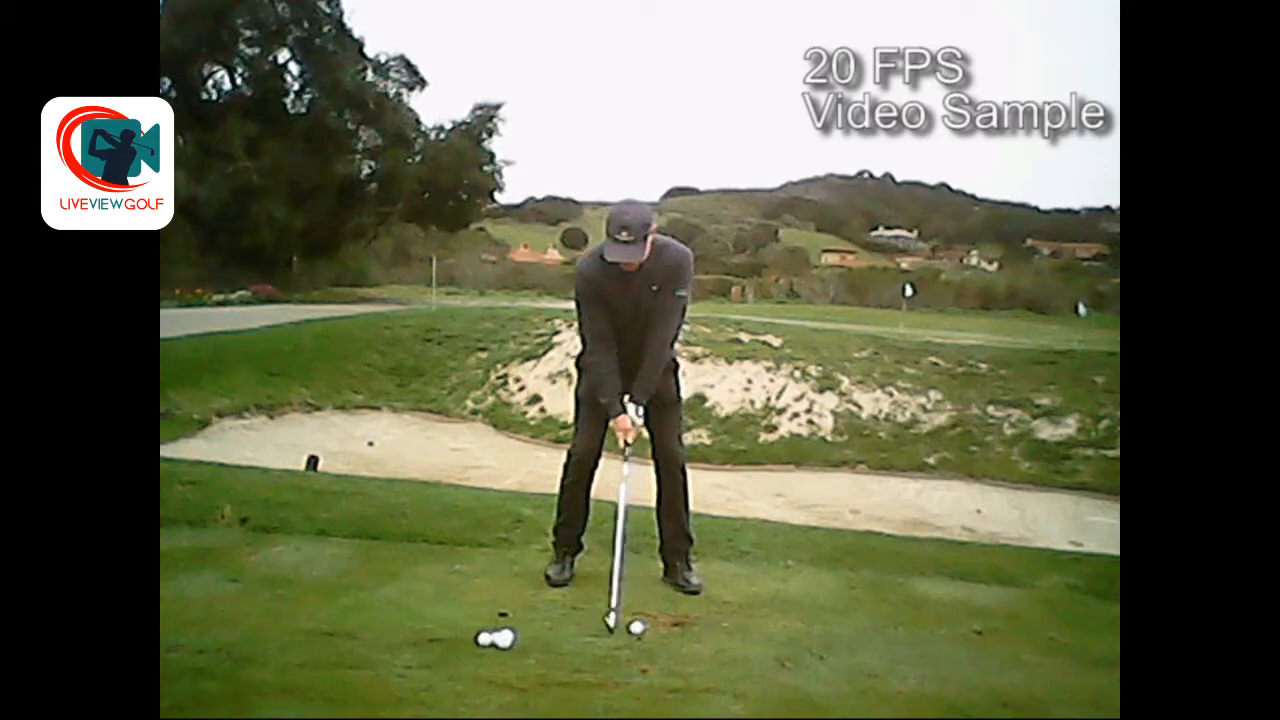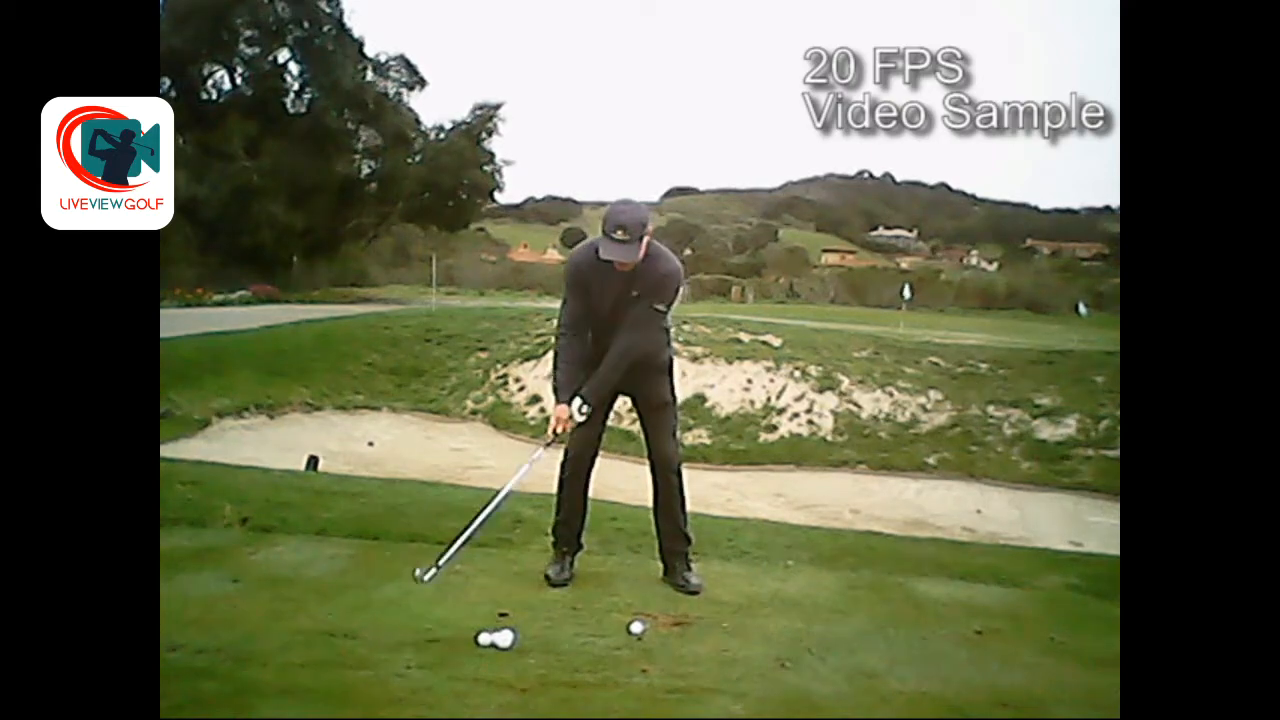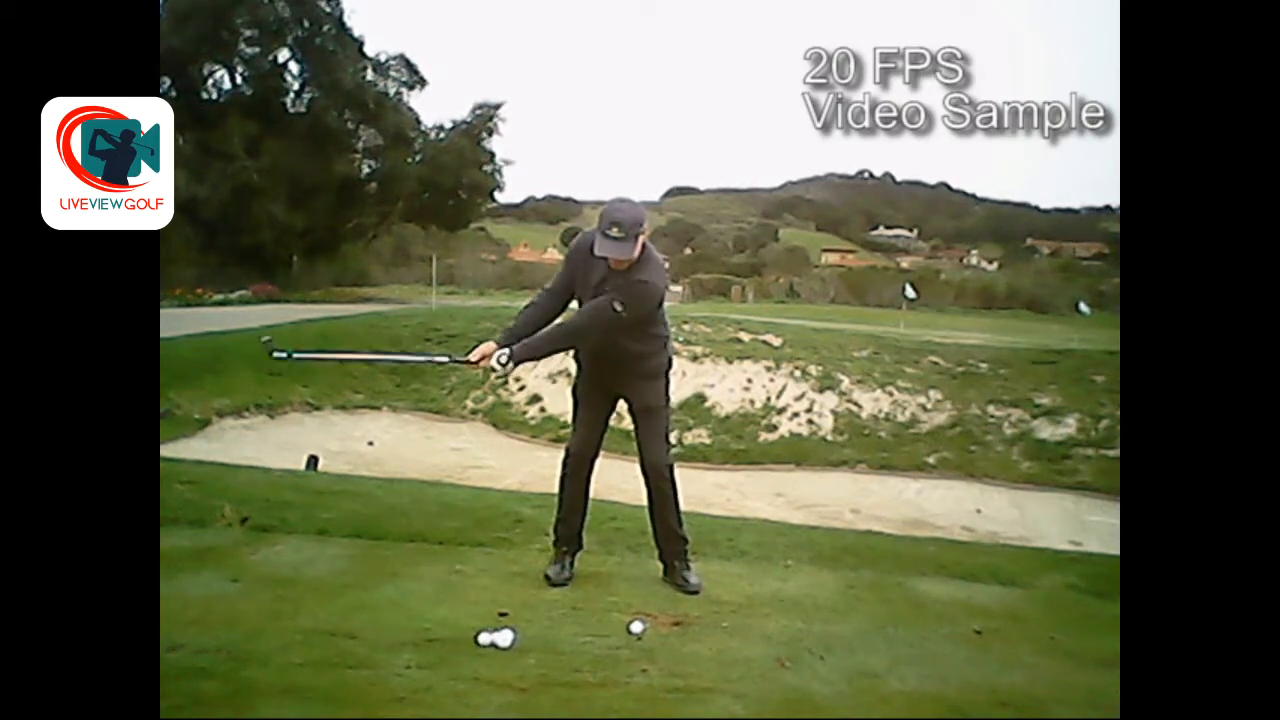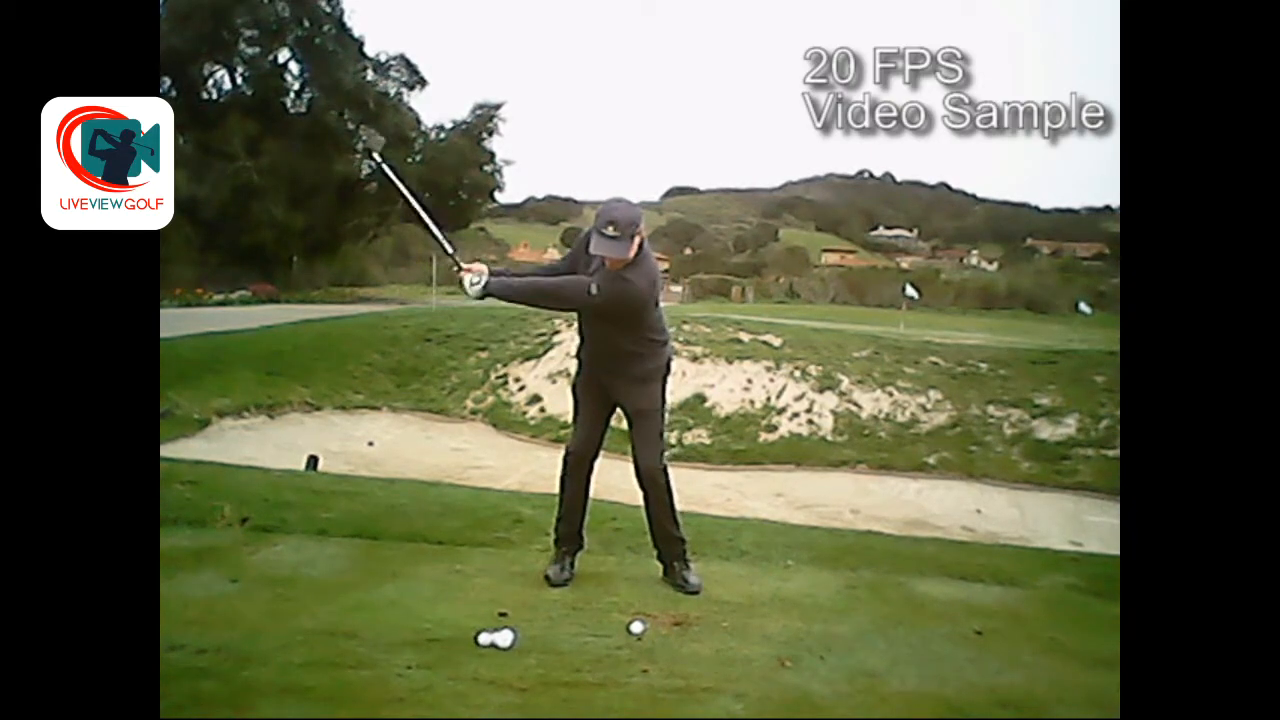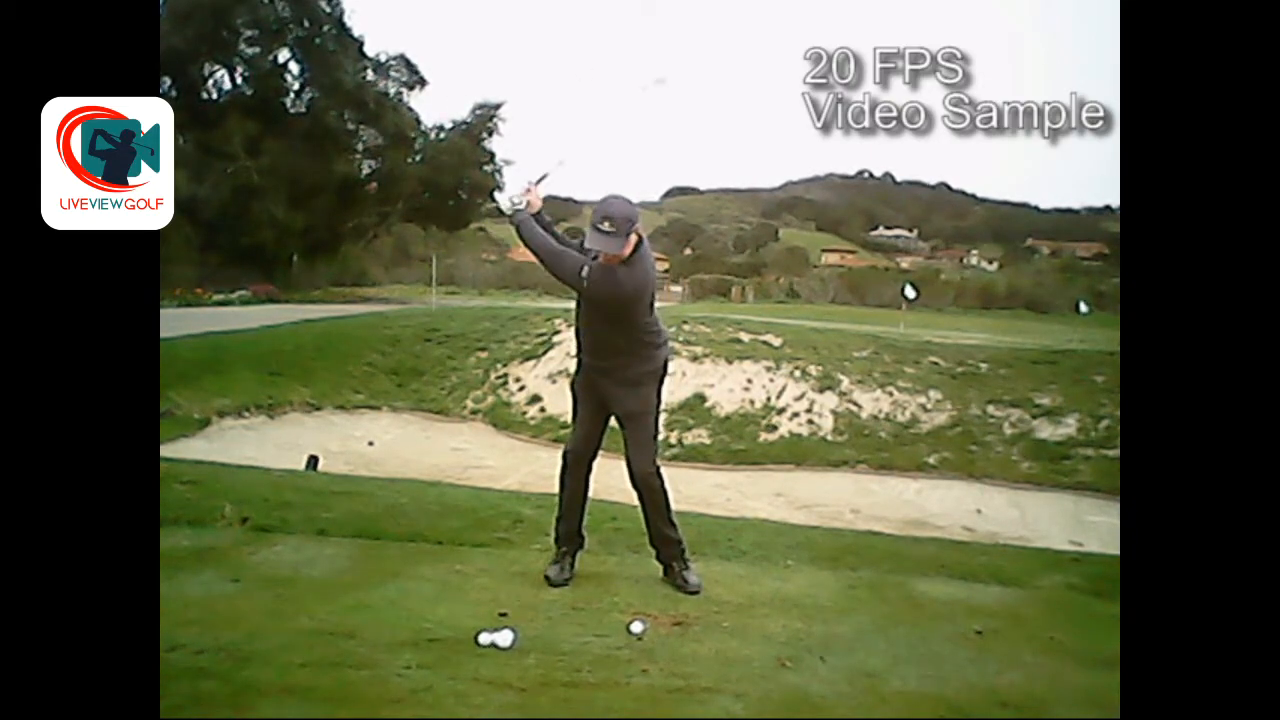
dt=0.4s
person 1, frame 1
left shoulder: (677, 260)
right shoulder: (589, 270)
left elbow: (661, 336)
right elbow: (598, 343)
left wrist: (638, 400)
right wrist: (614, 408)
left hip: (656, 369)
right hip: (602, 368)
left knee: (671, 458)
right knee: (582, 455)
left ankle: (677, 559)
right ankle: (565, 550)
person 1, frame 2
left shoulder: (666, 271)
right shoulder: (582, 261)
left elbow: (631, 341)
right elbow: (570, 330)
left wrist: (585, 400)
right wrist: (563, 395)
left hip: (648, 367)
right hip: (593, 364)
left knee: (666, 459)
right knee: (578, 454)
left ankle: (677, 559)
right ankle: (564, 550)
person 1, frame 3
left shoulder: (647, 280)
right shoulder: (584, 247)
left elbow: (581, 327)
right elbow: (552, 298)
left wrist: (514, 354)
right wrist: (503, 341)
left hip: (644, 372)
right hip: (596, 366)
left knee: (657, 463)
right knee: (579, 455)
left ankle: (675, 559)
right ankle: (565, 550)
person 1, frame 4
left shoulder: (634, 283)
right shoulder: (595, 239)
left elbow: (558, 295)
right elbow: (558, 272)
left wrist: (490, 285)
right wrist: (494, 274)
left hip: (640, 375)
right hip: (595, 366)
left knee: (650, 466)
right knee: (579, 455)
left ankle: (674, 559)
right ankle: (566, 549)
person 1, frame 5
left shoulder: (623, 280)
right shoulder: (608, 239)
left elbow: (558, 261)
right elbow: (569, 254)
left wrist: (520, 215)
right wrist: (536, 215)
left hip: (636, 376)
right hip: (594, 367)
left knee: (643, 468)
right knee: (577, 455)
left ankle: (673, 559)
right ankle: (566, 549)
